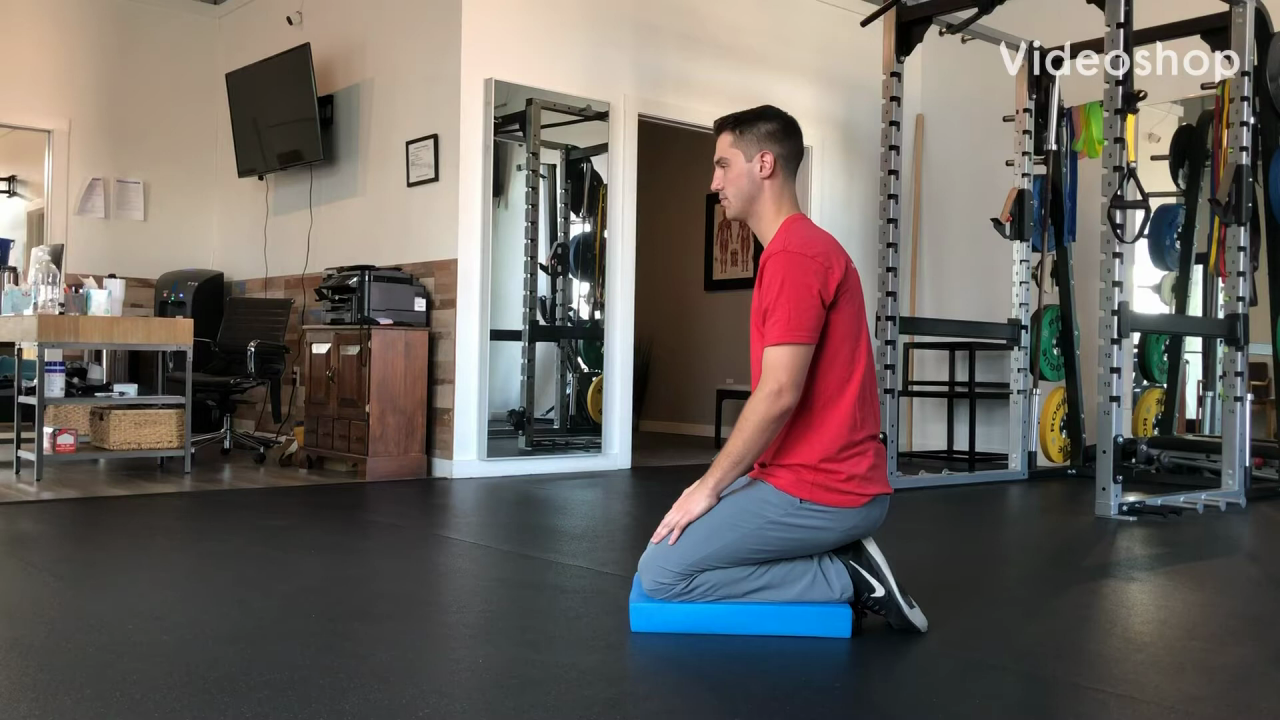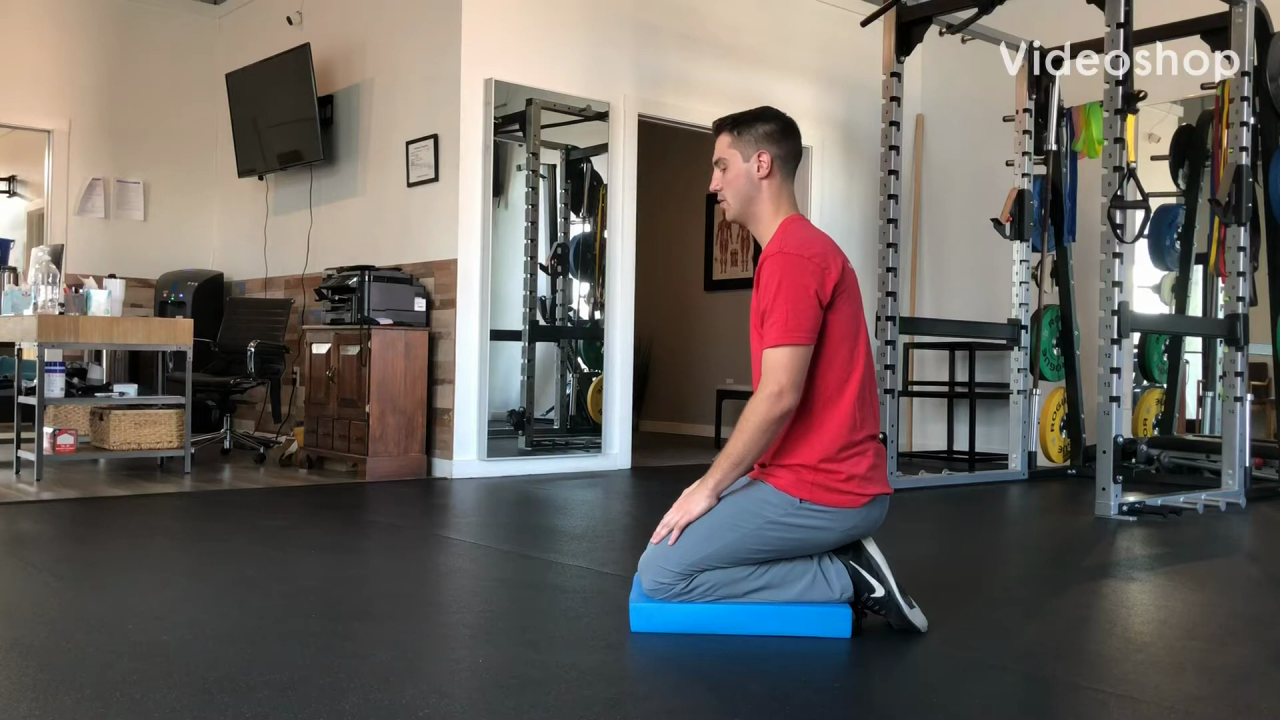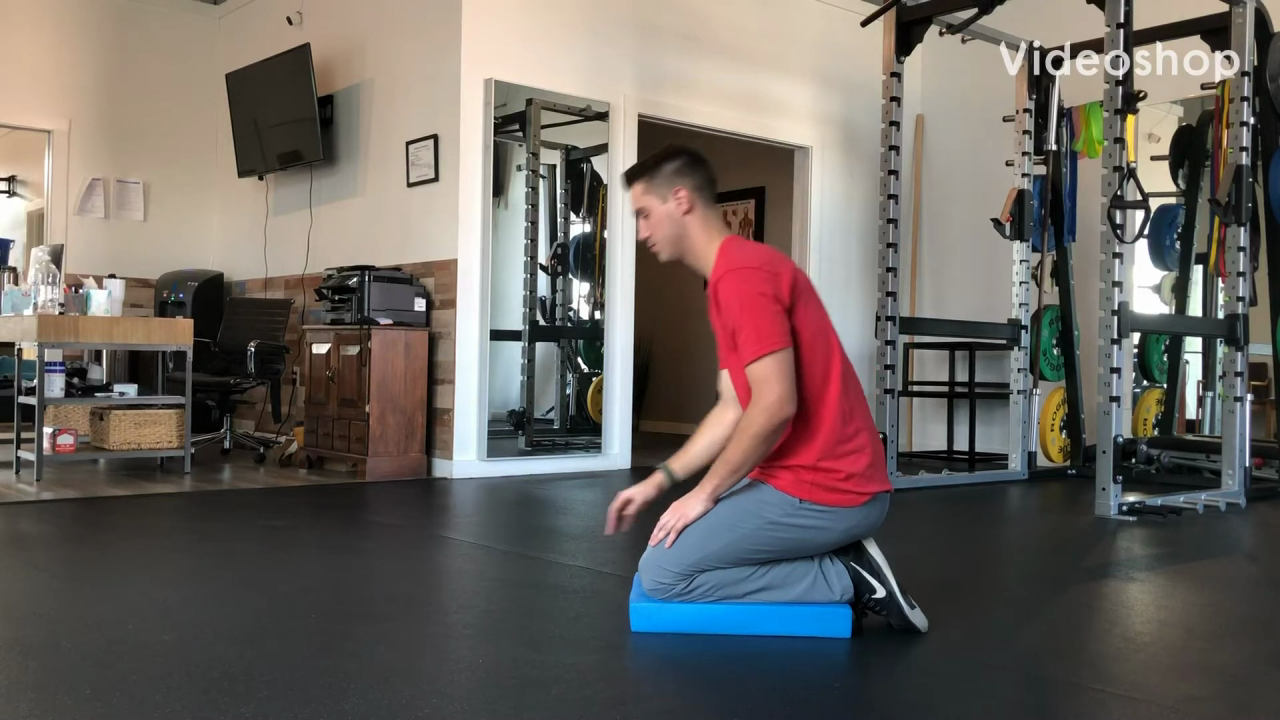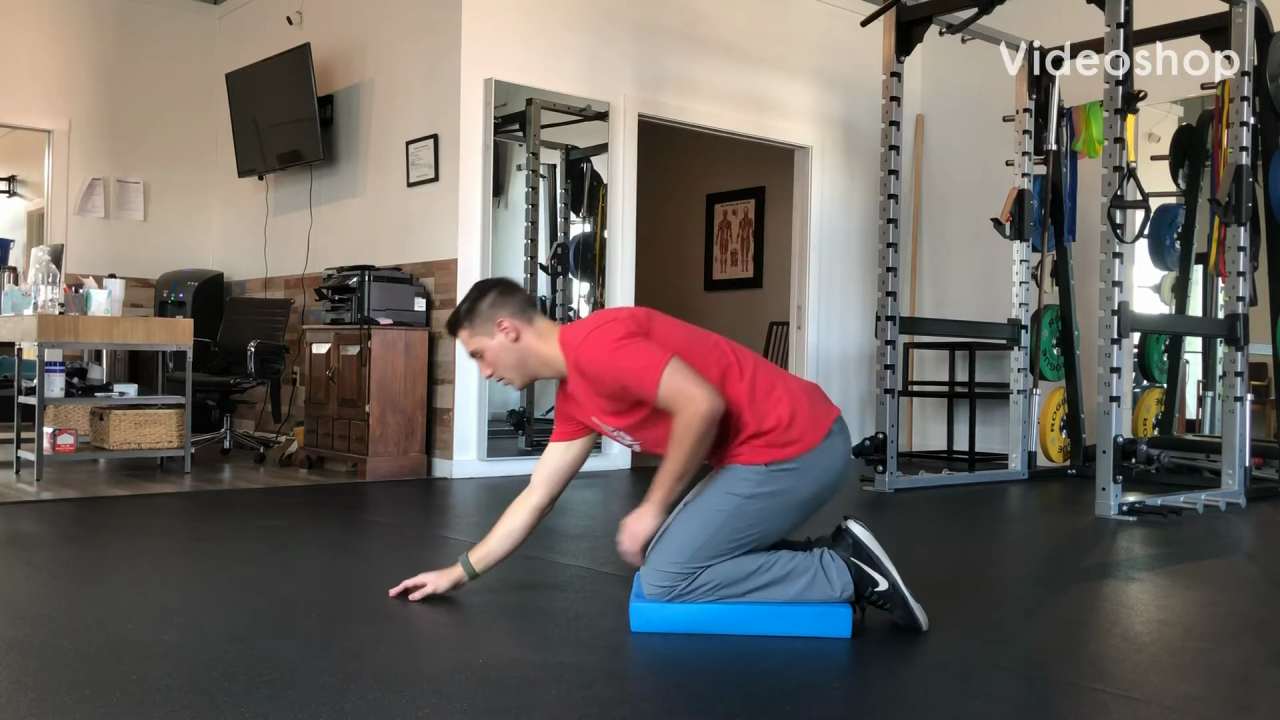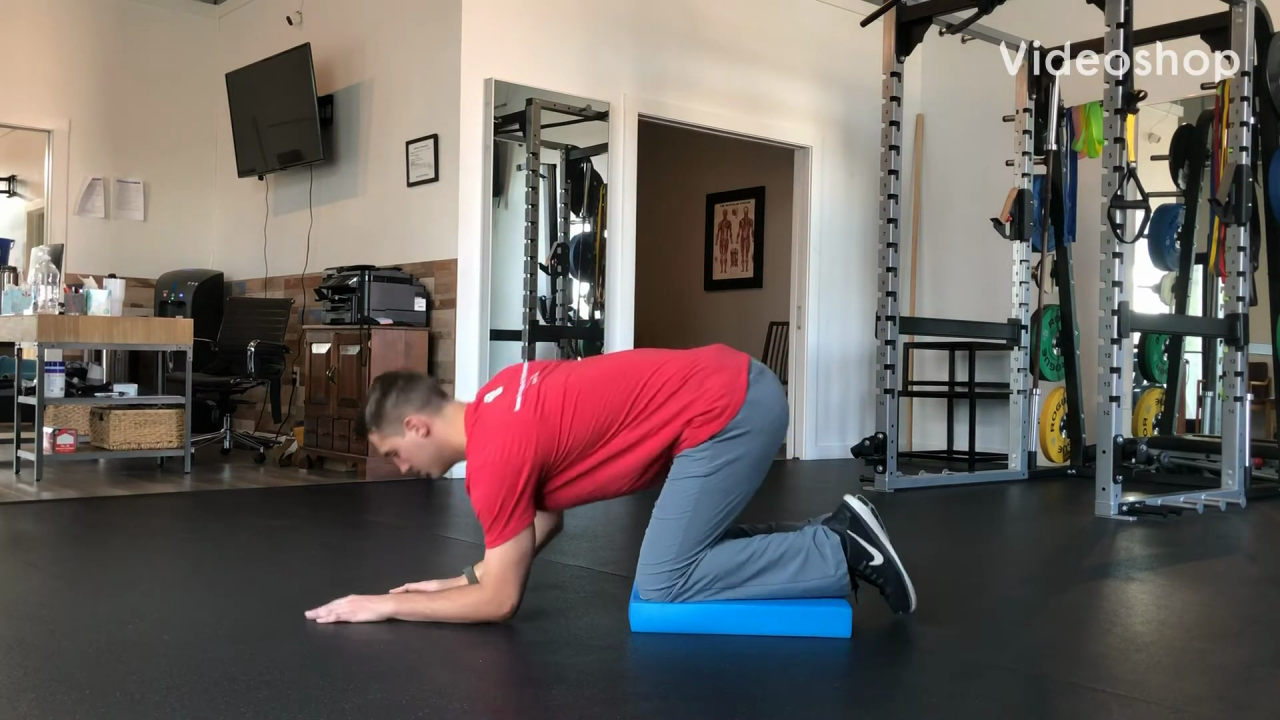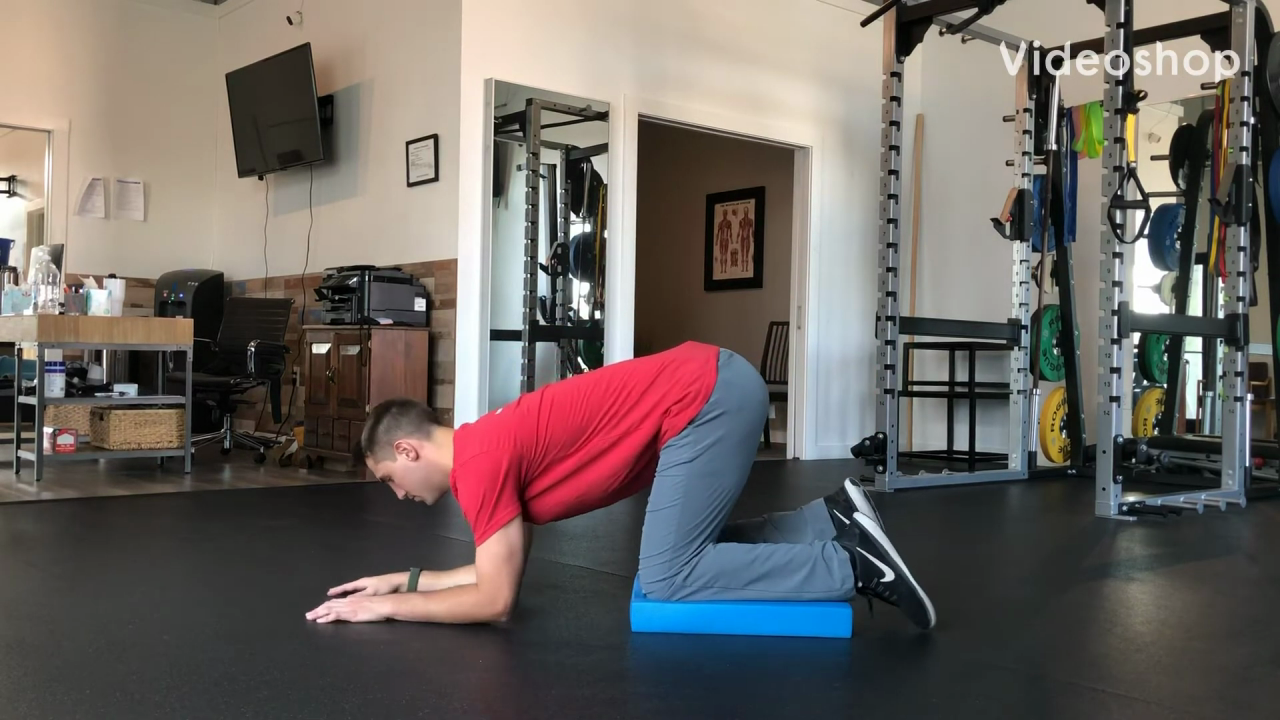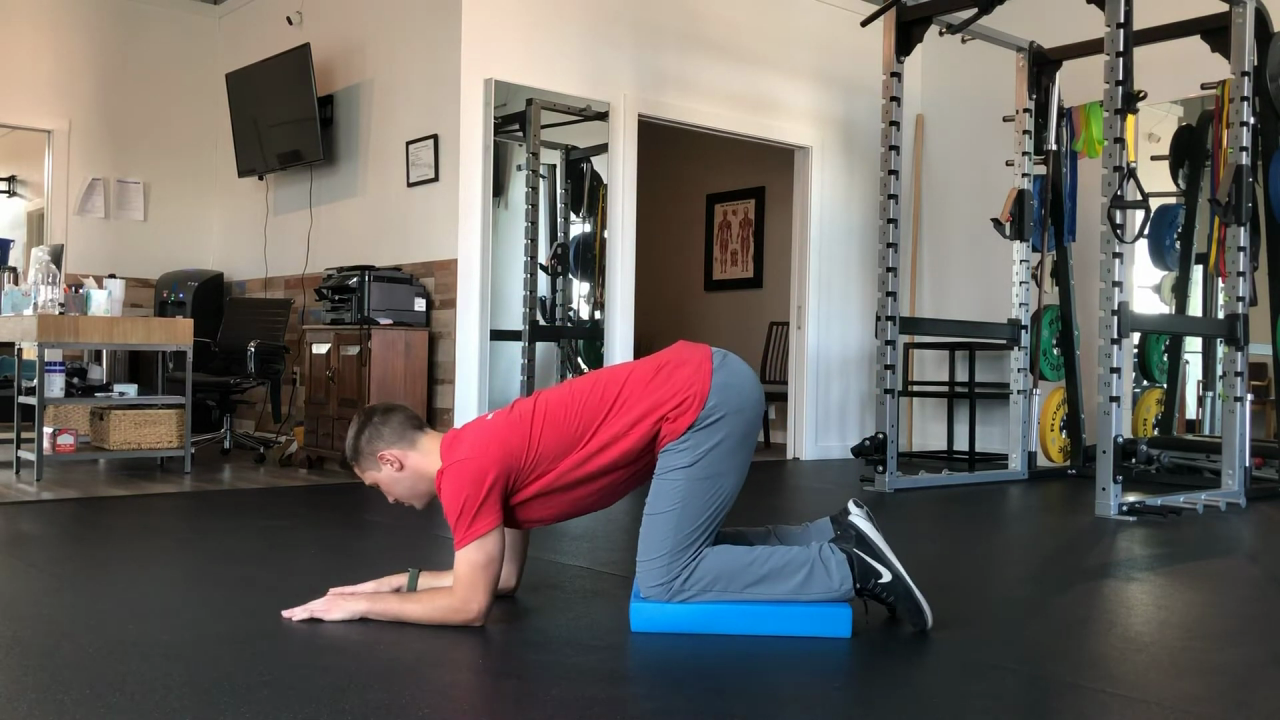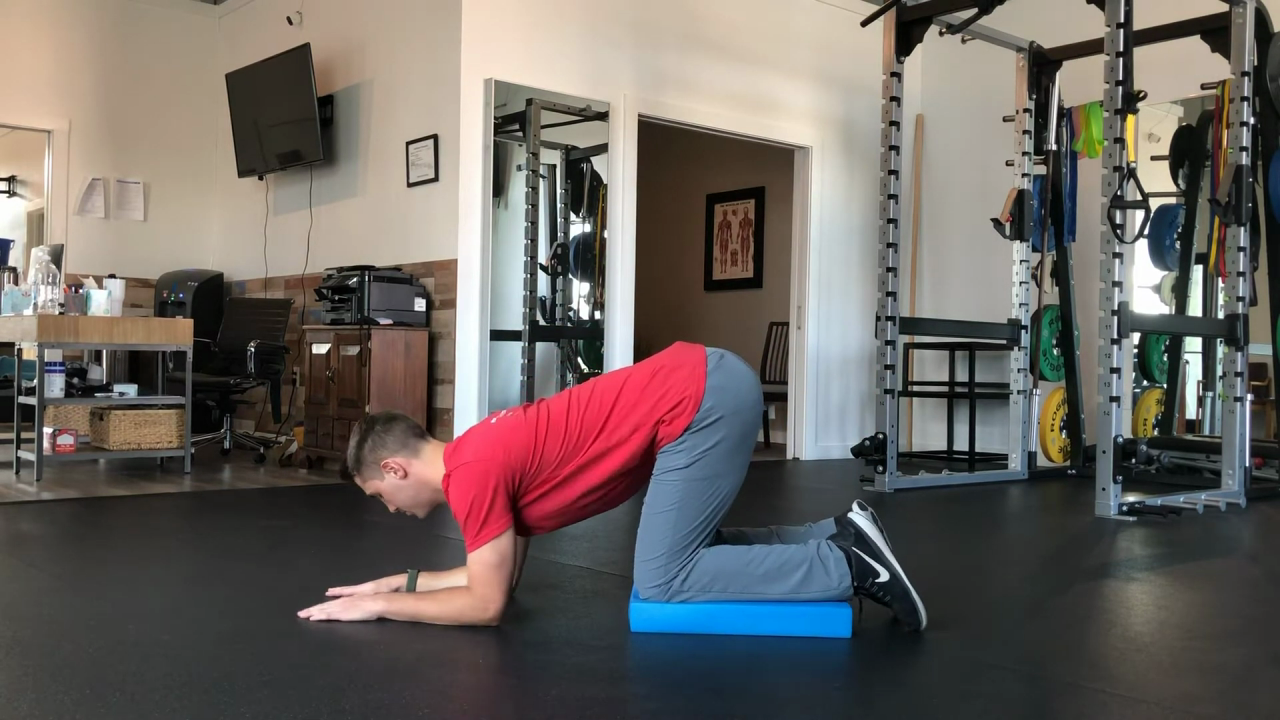
dt=0.7s
person 1, frame 1
left shoulder: (794, 256)
right shoulder: (800, 249)
left elbow: (779, 395)
left wrist: (710, 487)
right wrist: (717, 481)
left hip: (818, 489)
right hip: (825, 477)
left knee: (662, 572)
right knee: (675, 541)
left ankle: (846, 578)
right ankle: (839, 562)
person 1, frame 2
left shoulder: (790, 257)
right shoulder: (802, 249)
left elbow: (779, 397)
left wrist: (709, 487)
right wrist: (715, 482)
left hip: (817, 490)
right hip: (829, 478)
left knee: (662, 572)
right knee: (680, 541)
left ankle: (844, 577)
right ankle: (840, 563)
person 1, frame 3
left shoulder: (742, 275)
right shoulder: (730, 279)
left elbow: (776, 408)
right elbow: (733, 408)
left wrist: (704, 493)
right wrist: (660, 481)
left hip: (823, 490)
right hip: (820, 476)
left knee: (663, 573)
right knee: (674, 546)
left ankle: (844, 581)
right ankle: (835, 565)
person 1, frame 4
left shoulder: (594, 342)
right shoulder: (575, 395)
left elbow: (702, 405)
right elbow: (536, 497)
left wrist: (654, 507)
right wrist: (458, 572)
left hip: (795, 446)
right hip: (790, 446)
left knee: (664, 580)
right knee: (671, 553)
left ankle: (843, 575)
right ankle: (832, 556)
person 1, frame 5
left shoulder: (495, 456)
right shoulder: (494, 404)
left elbow: (500, 601)
right elbow: (546, 515)
left wrist: (387, 605)
right wrist: (462, 580)
left hip: (729, 411)
right hip: (738, 385)
left knee: (664, 585)
right knee: (682, 551)
left ankle: (843, 553)
right ankle: (834, 533)
person 1, frame 6
left shoulder: (478, 462)
right shoulder: (494, 447)
left elbow: (495, 599)
right elbow: (498, 570)
left wrist: (387, 607)
right wrist: (401, 579)
left hip: (707, 397)
right hip: (719, 384)
left knee: (667, 579)
right knee: (688, 550)
left ankle: (850, 565)
right ankle: (834, 519)
person 1, frame 7
left shoulder: (465, 471)
right shoulder: (488, 454)
left elbow: (470, 604)
right elbow: (501, 574)
left wrist: (362, 604)
right wrist: (401, 581)
left hip: (706, 397)
right hip: (713, 383)
left knee: (665, 582)
right knee: (684, 552)
left ankle: (848, 567)
right ankle: (836, 535)
person 1, frame 8
left shoulder: (470, 473)
right shoulder: (486, 458)
left elbow: (486, 604)
right elbow: (494, 573)
left wrist: (379, 606)
right wrist: (399, 581)
left hip: (704, 398)
right hip: (713, 381)
left knee: (662, 582)
right knee: (684, 551)
left ankle: (846, 567)
right ankle: (840, 537)
